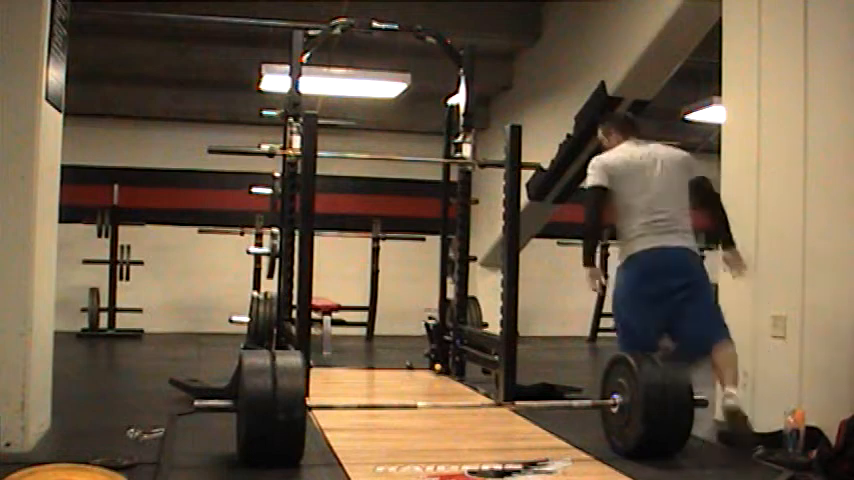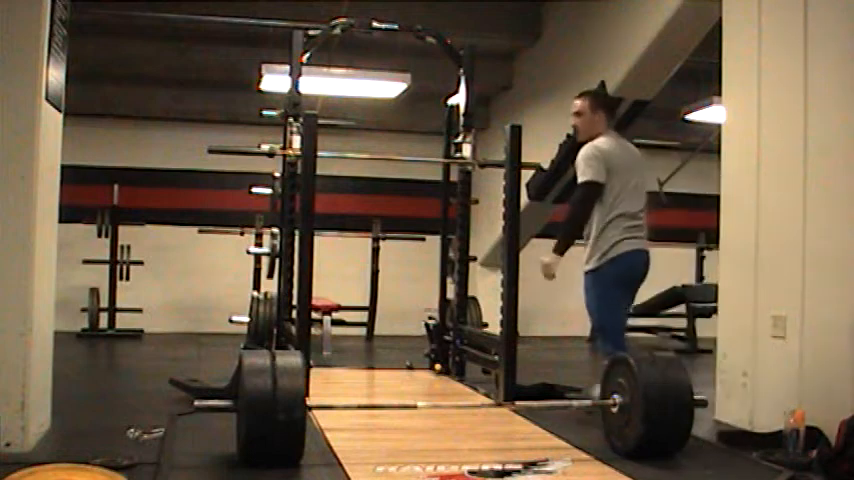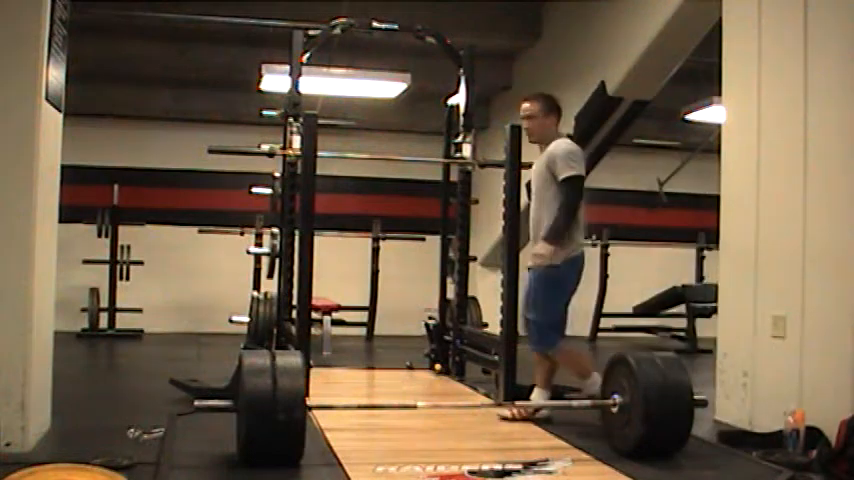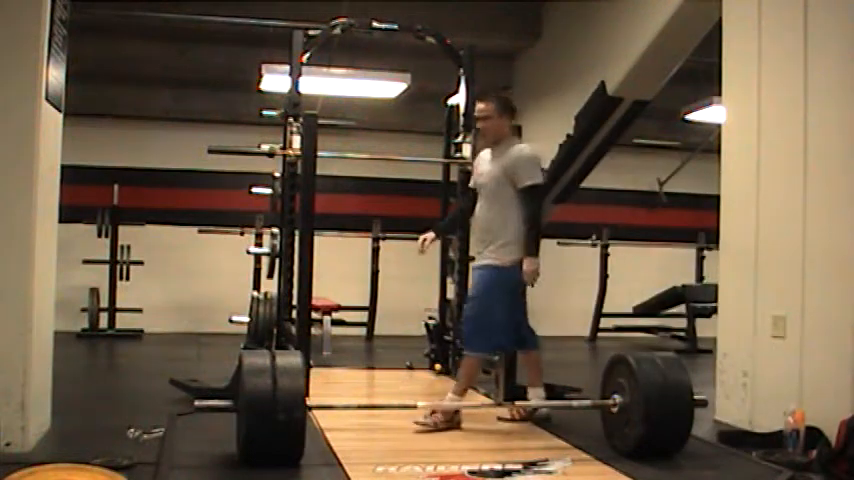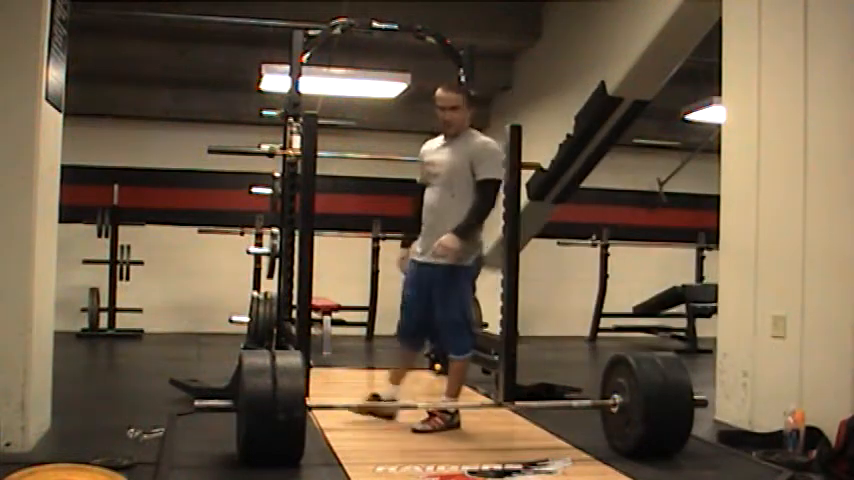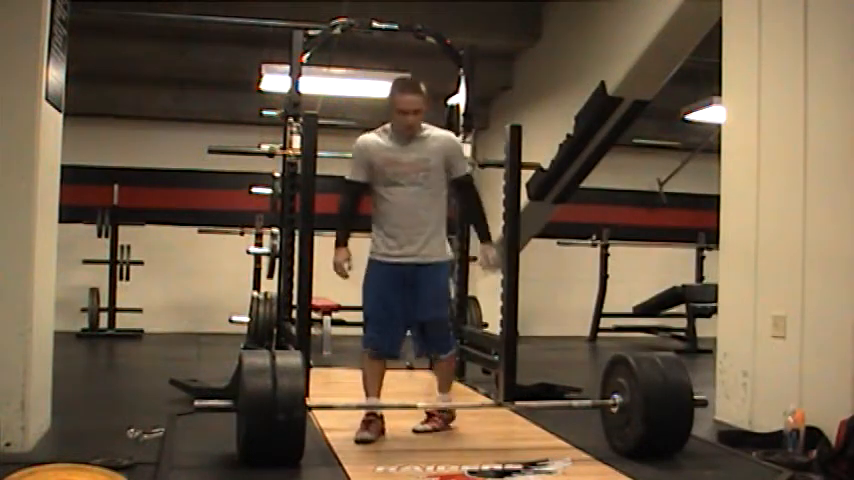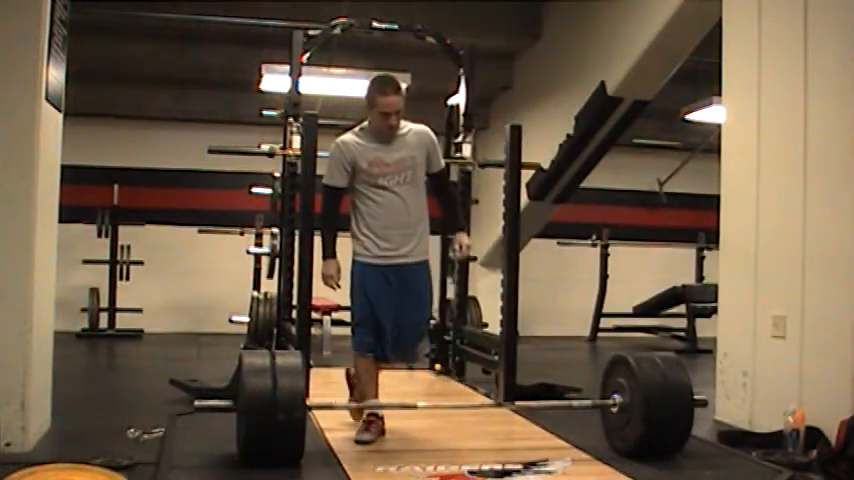
dt=0.5s
person 1, frame 1
left shoulder: (603, 163)
right shoulder: (678, 157)
left elbow: (593, 210)
right elbow: (710, 199)
left wrist: (590, 262)
right wrist: (729, 246)
left hip: (640, 259)
right hip: (684, 255)
left knee: (636, 347)
right knee: (711, 334)
right ankle: (731, 397)
person 1, frame 2
left shoulder: (593, 151)
right shoulder: (632, 153)
left elbow: (582, 206)
left wrist: (557, 252)
left hip: (610, 255)
right hip: (636, 252)
left knee: (609, 336)
right knee: (610, 331)
person 1, frame 3
left shoulder: (563, 151)
right shoulder: (544, 156)
left elbow: (571, 200)
left wrist: (548, 241)
left hip: (556, 258)
right hip: (546, 258)
left knee: (543, 331)
right knee: (546, 332)
left ankle: (596, 386)
right ankle: (539, 401)
person 1, frame 4
left shoulder: (521, 156)
right shoulder: (483, 159)
left elbow: (534, 208)
right elbow: (469, 205)
left wrist: (531, 255)
right wrist: (437, 232)
left hip: (505, 263)
right hip: (489, 260)
left knee: (477, 330)
right knee: (516, 331)
left ankle: (452, 408)
right ankle: (536, 399)
person 1, frame 5
left shoulder: (484, 148)
right shoulder: (429, 149)
left elbow: (487, 199)
left wrist: (458, 236)
right wrist: (407, 243)
left hip: (457, 259)
right hip: (422, 256)
left knee: (455, 332)
right knee: (409, 326)
left ankle: (449, 409)
right ankle: (388, 396)
person 1, frame 6
left shoulder: (446, 143)
right shoulder: (368, 145)
left elbow: (467, 194)
right elbow: (351, 197)
left wrist: (485, 240)
right wrist: (341, 243)
left hip: (432, 259)
right hip: (384, 259)
left knee: (438, 335)
right knee: (376, 337)
left ankle: (444, 407)
right ankle: (373, 413)
person 1, frame 7
left shoulder: (423, 137)
right shoulder: (347, 147)
left elbow: (442, 186)
right elbow: (330, 205)
left wrist: (458, 229)
right wrist: (328, 256)
left hip: (415, 258)
right hip: (371, 260)
left knee: (410, 336)
right knee: (368, 337)
left ankle: (358, 376)
right ankle: (373, 414)
